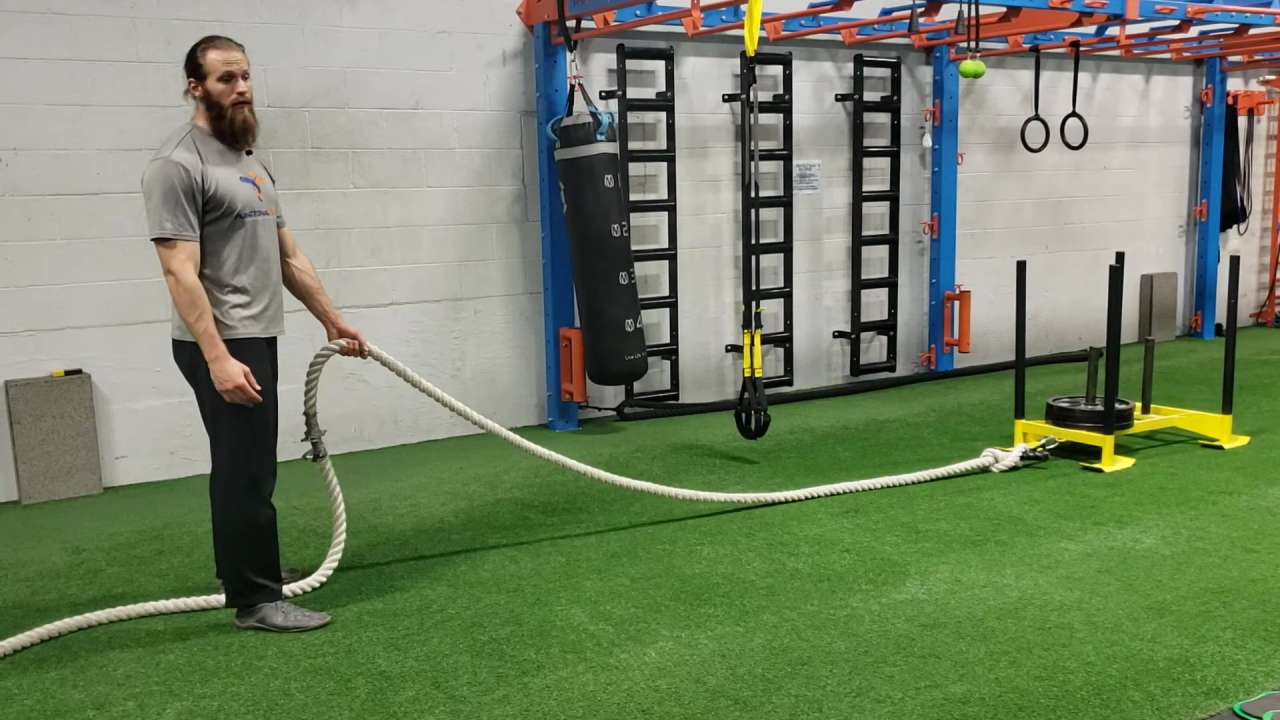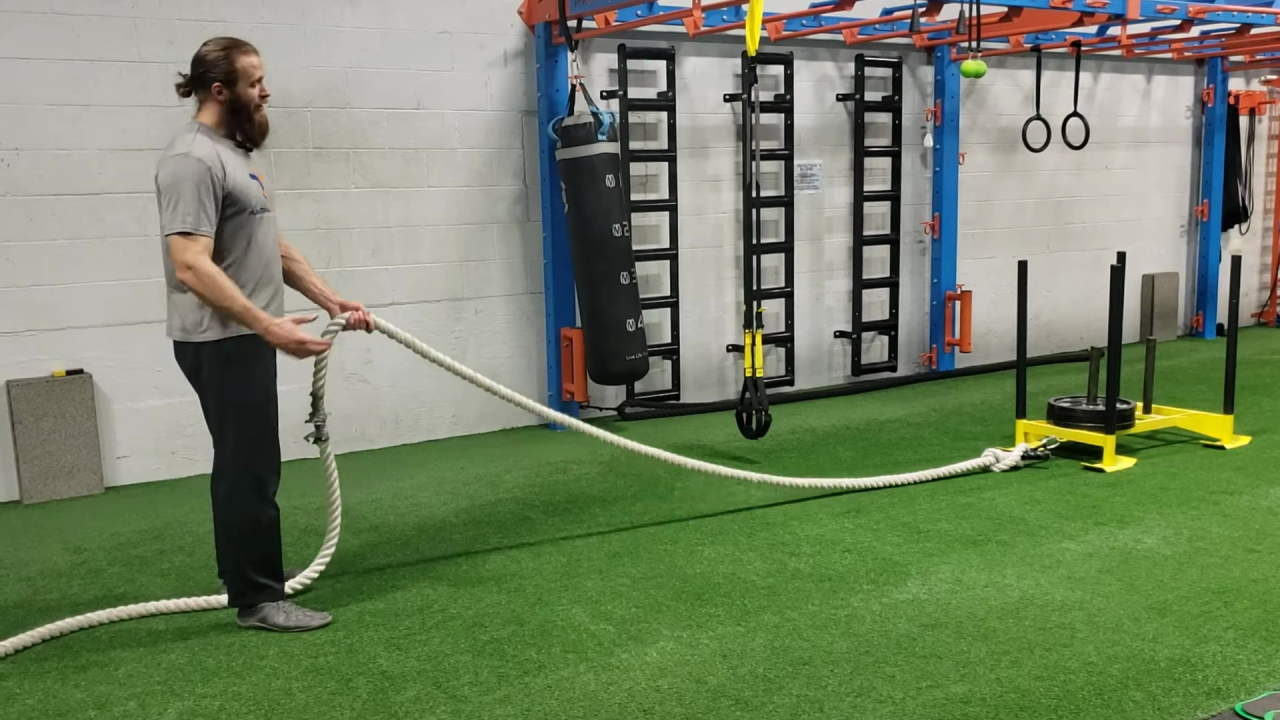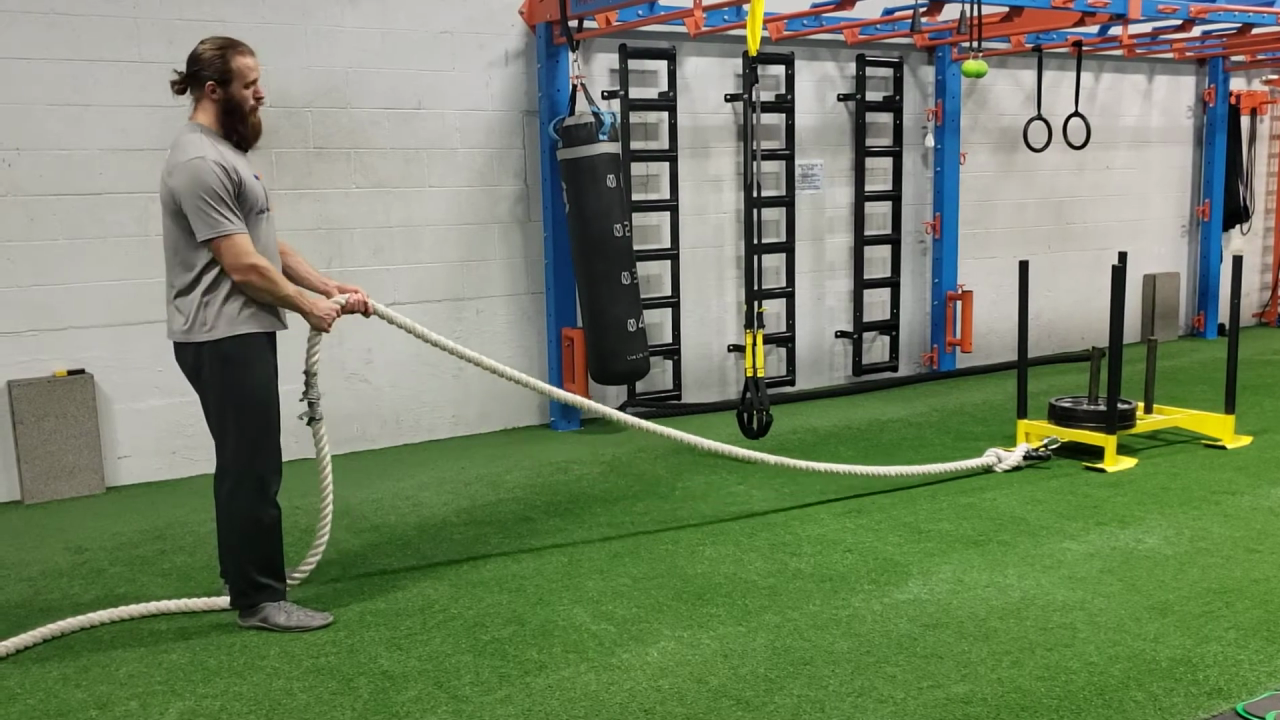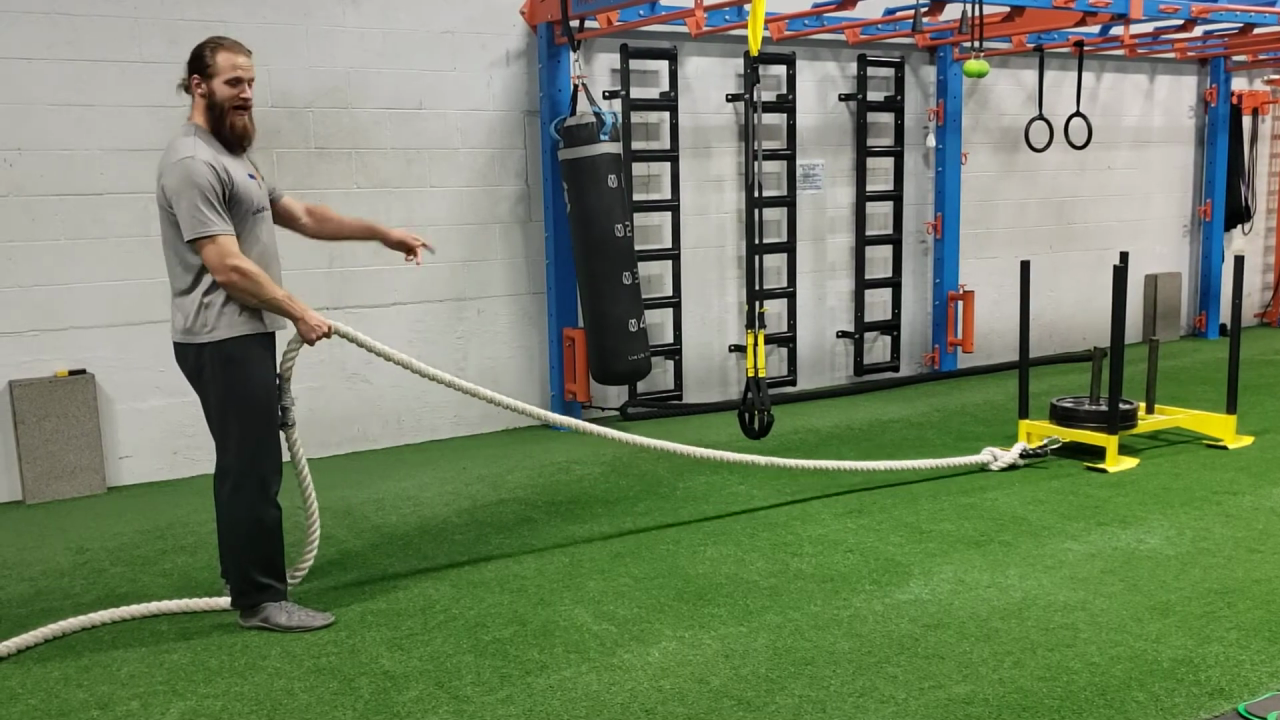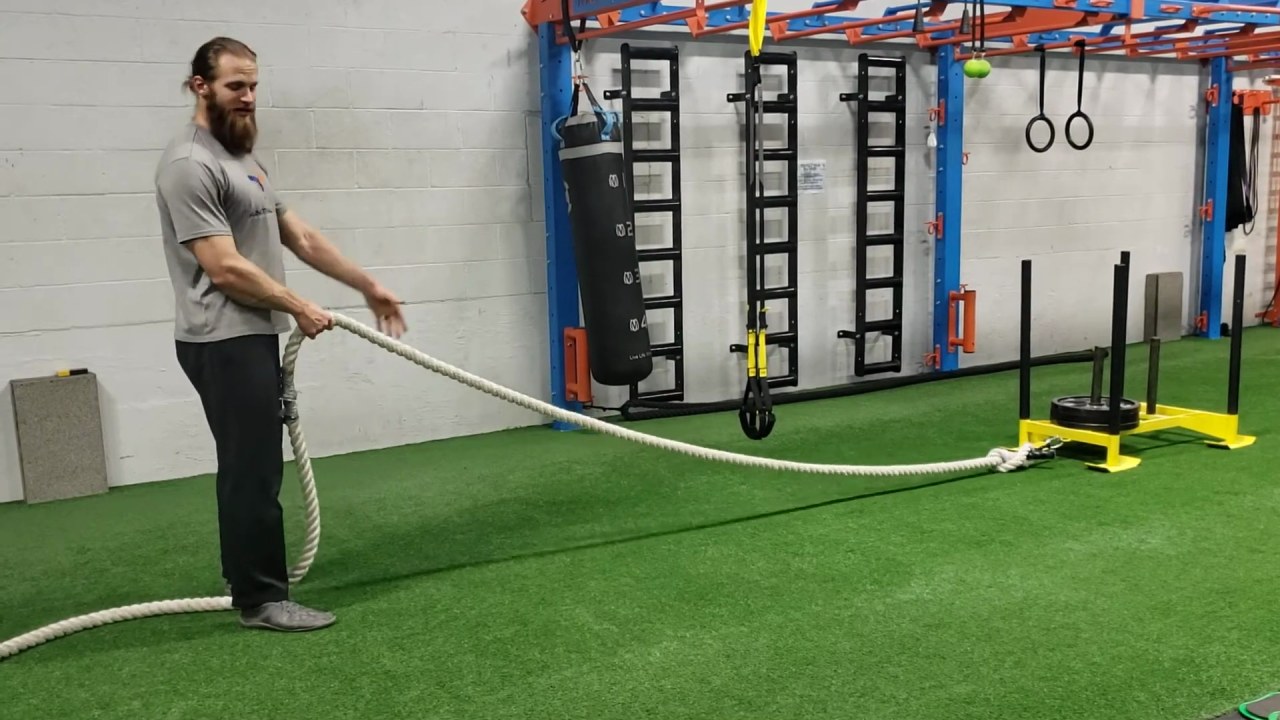
dt=0.4s
person 1, frame 1
left shoulder: (248, 159)
right shoulder: (178, 165)
left elbow: (287, 254)
right elbow: (180, 272)
left wrist: (333, 320)
right wrist: (217, 357)
left hip: (257, 337)
right hip: (223, 345)
left knee: (244, 464)
right knee: (247, 469)
left ankle: (244, 570)
right ankle: (256, 599)
person 1, frame 2
left shoulder: (234, 153)
right shoulder: (192, 159)
left elbow: (272, 249)
right elbow: (194, 268)
left wrist: (328, 299)
right wrist: (271, 326)
left hip: (241, 336)
right hip: (222, 341)
left knee: (242, 463)
right knee: (252, 467)
left ankle: (246, 571)
right ankle: (258, 597)
person 1, frame 3
left shoulder: (221, 153)
right shoulder: (200, 163)
left elbow: (267, 247)
right elbow: (244, 266)
left wrist: (328, 285)
right wrist: (308, 306)
left hip: (237, 335)
right hip: (224, 339)
left knee: (244, 463)
right knee: (252, 467)
left ankle: (245, 574)
right ankle: (258, 598)
person 1, frame 4
left shoulder: (232, 157)
right shoulder: (191, 163)
left elbow: (303, 216)
right elbow: (228, 268)
left wrist: (382, 232)
right wrist: (300, 313)
left hip: (241, 337)
right hip: (224, 342)
left knee: (244, 465)
right knee: (254, 469)
left ankle: (244, 576)
right ankle: (260, 598)
person 1, frame 5
left shoulder: (240, 158)
right shoulder: (191, 164)
left elbow: (298, 236)
right elbow: (224, 268)
left wrist: (367, 285)
right wrist: (298, 307)
left hip: (248, 337)
right hip: (224, 342)
left knee: (247, 465)
right knee: (253, 469)
left ankle: (245, 576)
right ankle: (260, 599)
